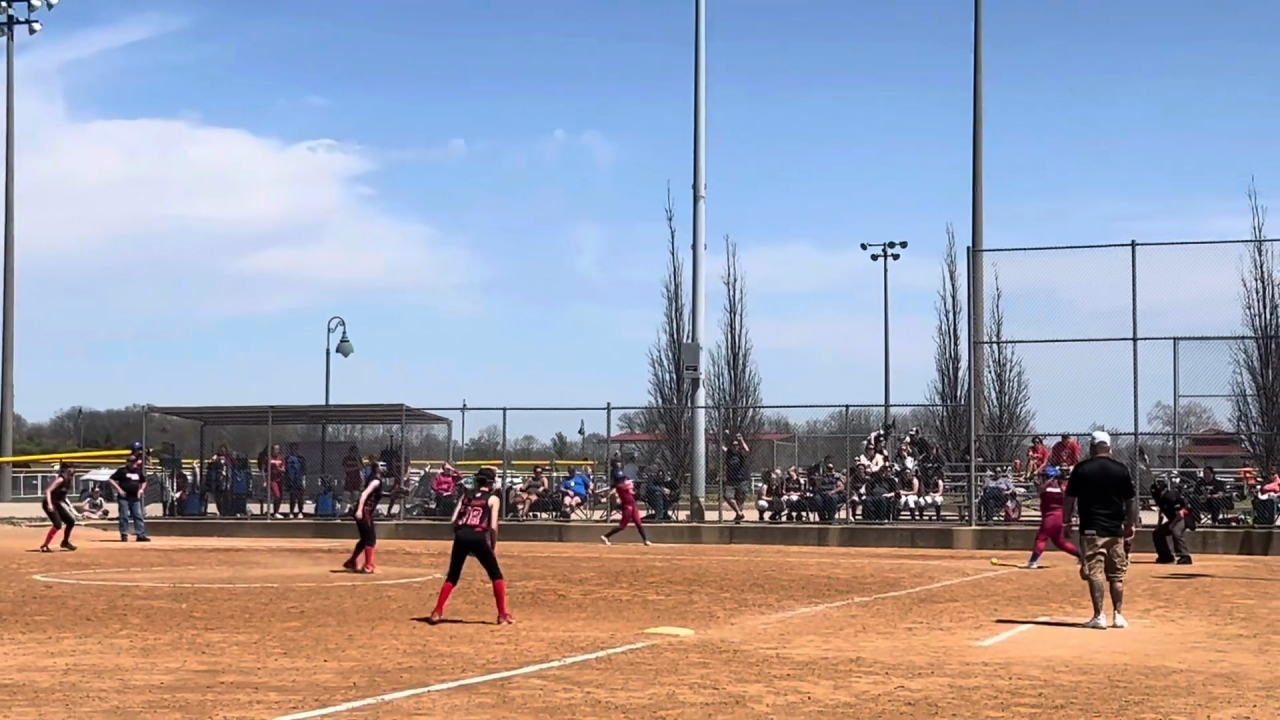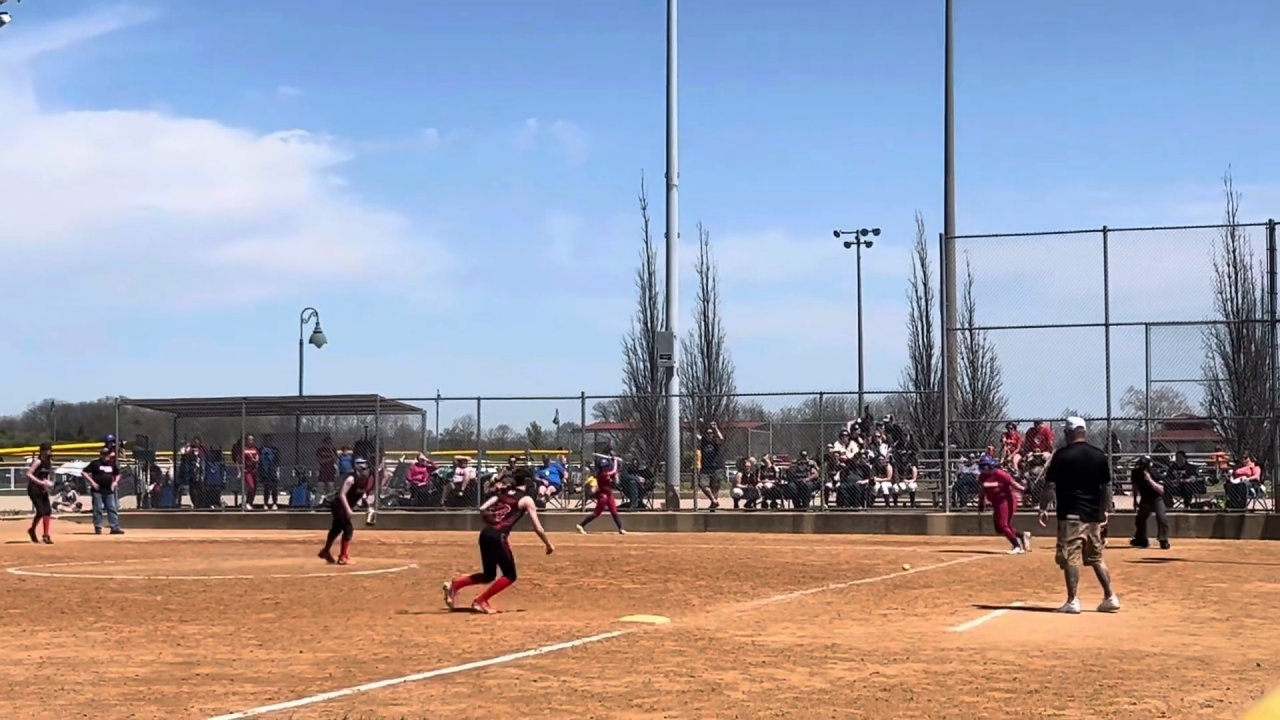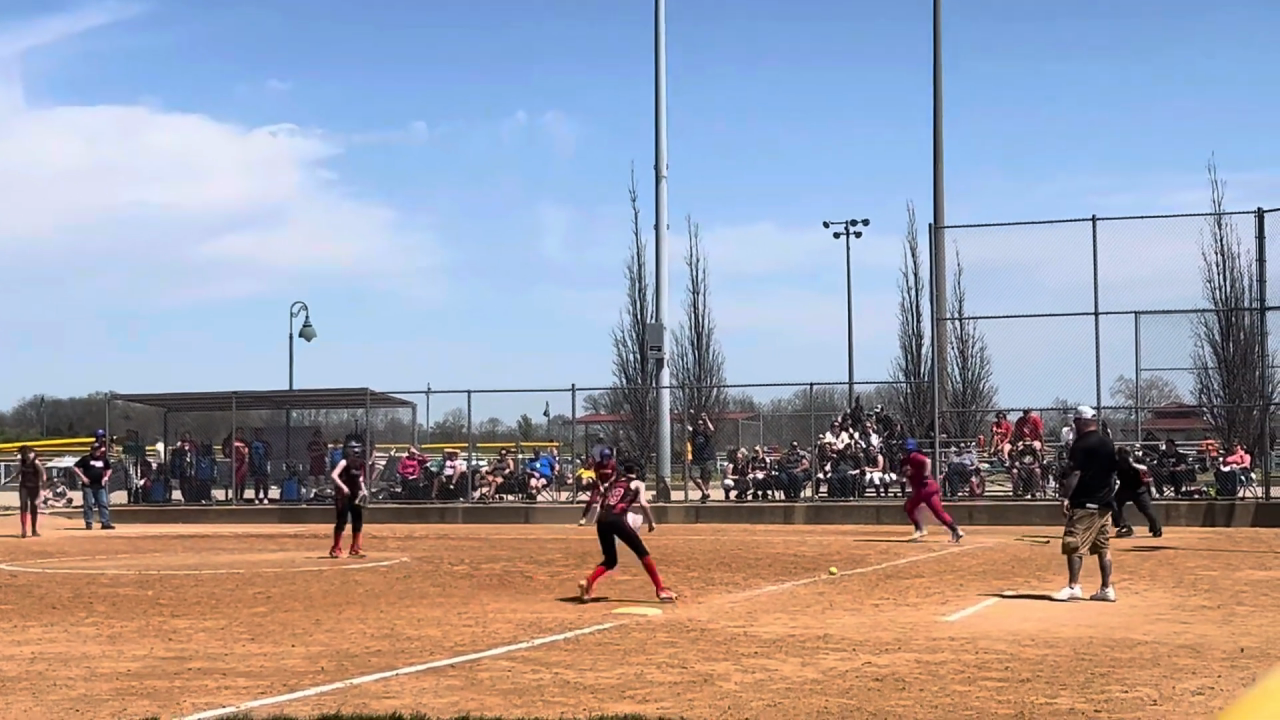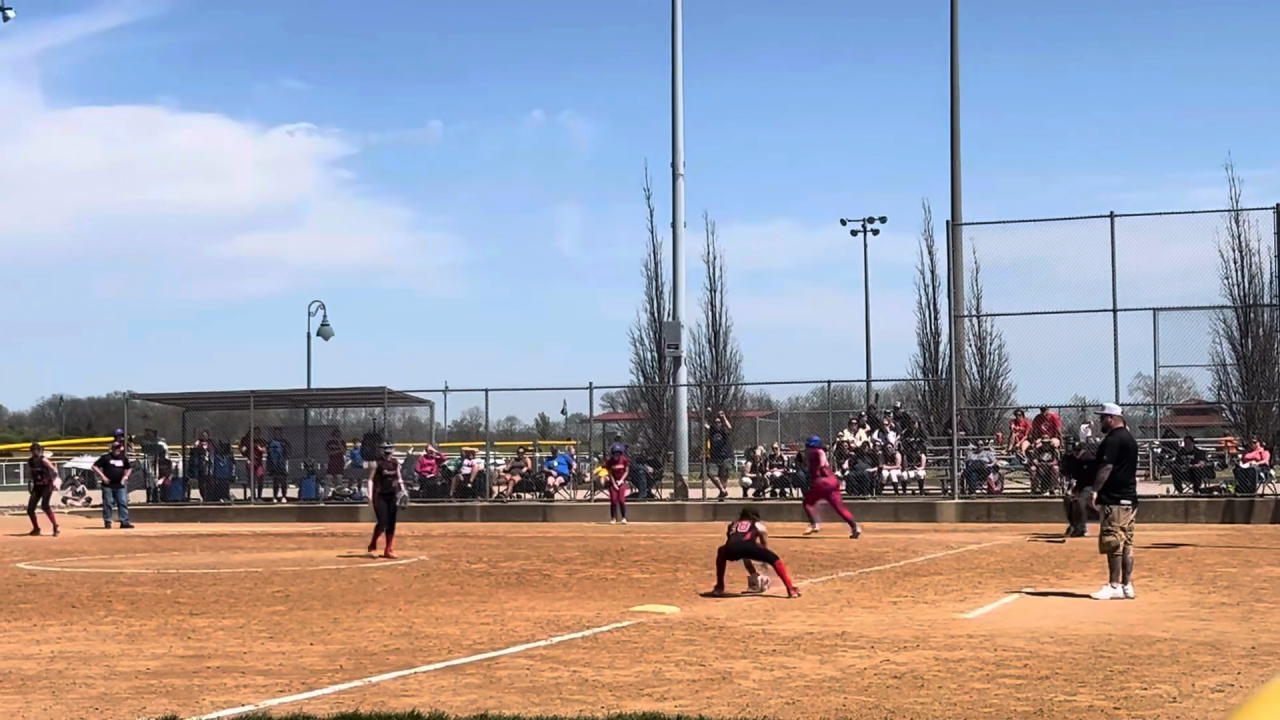
dt=0.5s
person 1, frame 1
left shoulder: (1081, 469)
right shoulder: (1121, 469)
left elbow: (1070, 499)
right elbow: (1130, 501)
left wrist: (1066, 521)
right wrist: (1130, 524)
left hip: (1091, 529)
right hip: (1115, 530)
left knee: (1095, 574)
right knee: (1117, 575)
left ankle: (1099, 616)
right ankle: (1118, 615)
person 1, frame 2
left shoulder: (1062, 455)
right shoulder: (1099, 455)
left elbow: (1050, 485)
right elbow: (1107, 486)
left wrist: (1043, 508)
right wrist: (1104, 510)
left hip: (1071, 515)
right hip: (1093, 515)
left knee: (1070, 558)
right knee: (1097, 557)
left ankle: (1072, 601)
right ankle: (1110, 597)
person 1, frame 3
left shoulder: (1082, 443)
right shoulder: (1108, 443)
left elbow: (1075, 473)
right elbow: (1112, 473)
left wrist: (1066, 496)
left hip: (1085, 503)
right hip: (1104, 503)
left knee: (1074, 545)
right knee: (1103, 547)
left ankle: (1073, 586)
right ankle: (1107, 589)
person 1, frame 4
left shoulder: (1113, 438)
right shoulder: (1129, 438)
left elbow: (1106, 467)
left wrist: (1094, 490)
left hip: (1114, 499)
right hip: (1128, 497)
left knee: (1113, 543)
right knee: (1126, 544)
left ankle: (1114, 586)
right ankle: (1126, 586)
